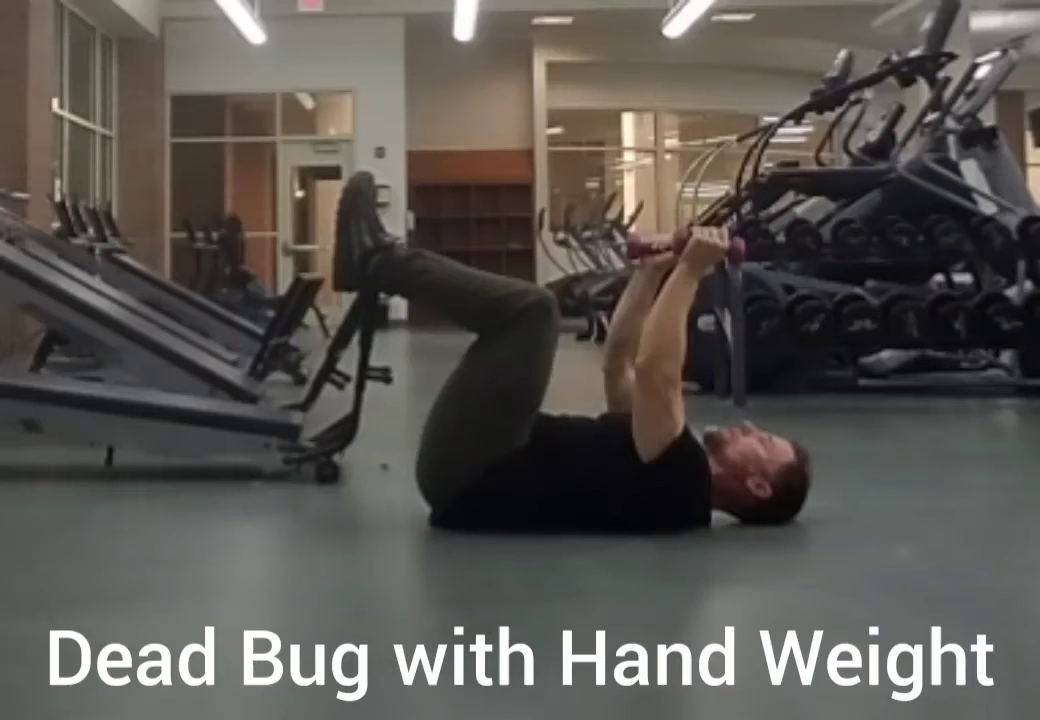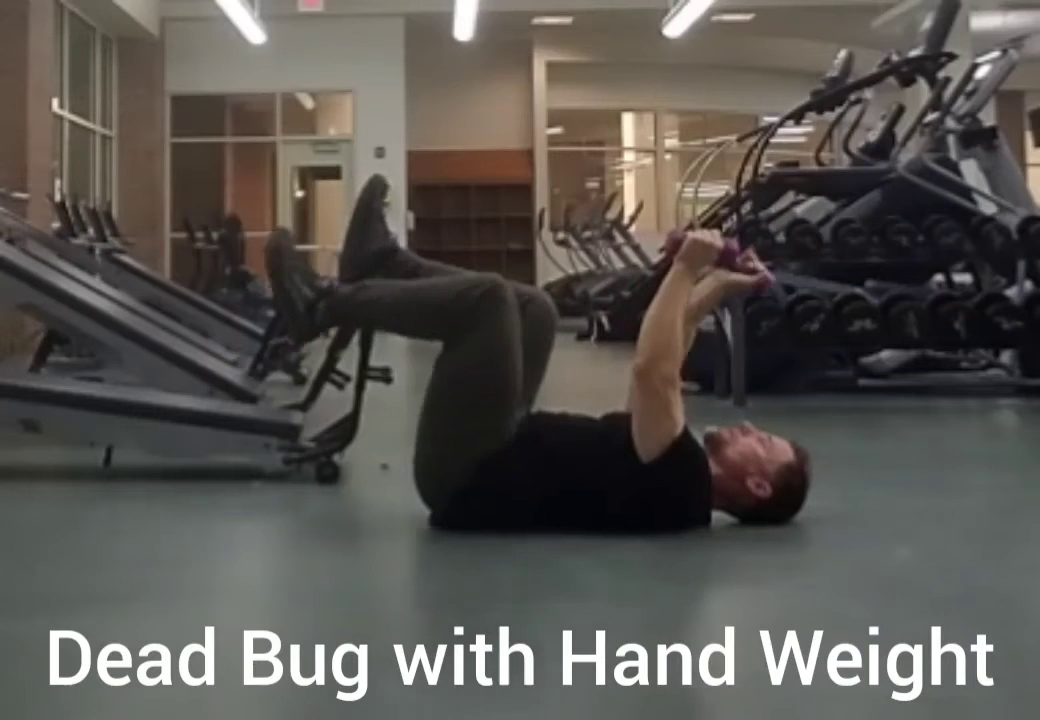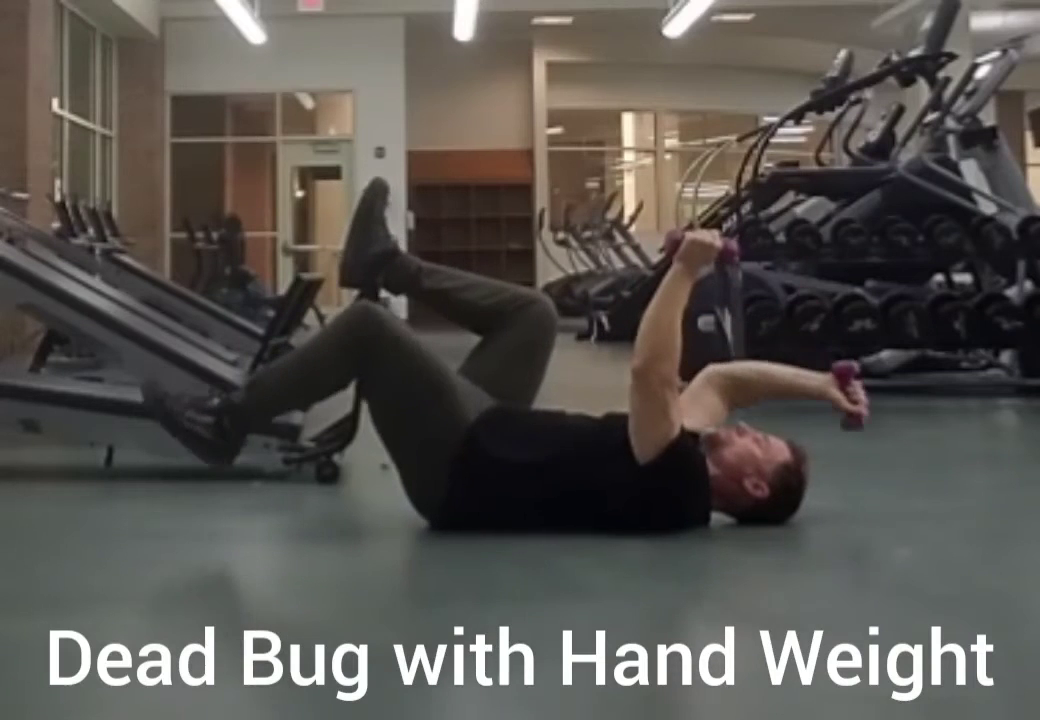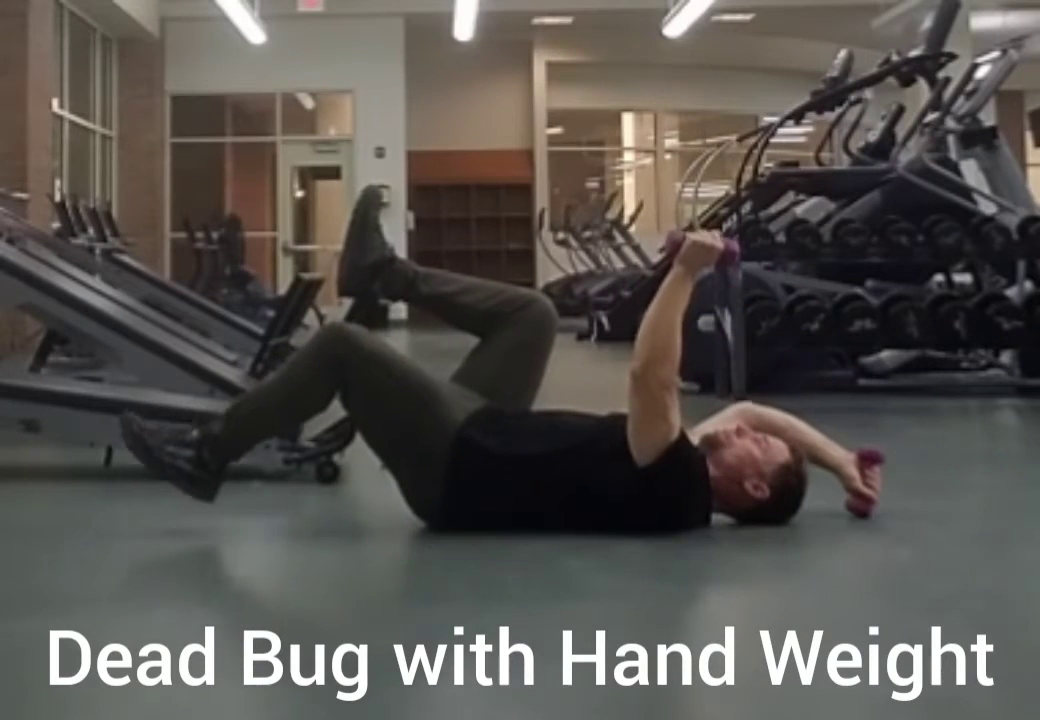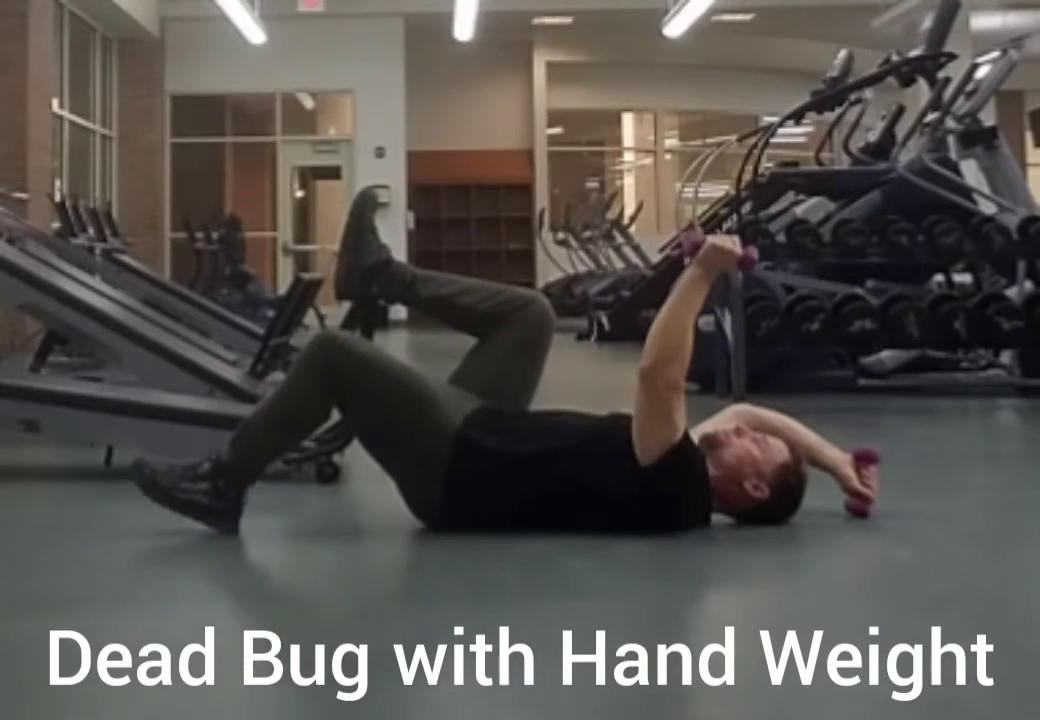
dt=0.5s
person 1, frame 1
left shoulder: (682, 482)
right shoulder: (675, 460)
left elbow: (656, 374)
right elbow: (620, 361)
left wrist: (690, 273)
right wrist: (649, 274)
left hip: (467, 481)
right hip: (479, 476)
left knee: (531, 309)
right knee: (526, 314)
left ankle: (374, 262)
right ankle: (383, 259)
person 1, frame 2
left shoulder: (679, 482)
right shoulder: (684, 465)
left elbow: (651, 373)
right elbow: (662, 366)
left wrist: (684, 269)
right wrist: (717, 286)
left hip: (469, 478)
right hip: (498, 457)
left knee: (488, 297)
right knee: (531, 308)
left ankle: (323, 307)
right ankle: (382, 256)
person 1, frame 3
left shoulder: (677, 488)
right shoulder: (693, 462)
left elbow: (650, 375)
right elbow: (718, 378)
left wrist: (684, 270)
right wrist: (820, 383)
left hip: (462, 469)
right hip: (489, 442)
left knee: (367, 326)
right knee: (533, 312)
left ankle: (224, 424)
right ankle: (386, 265)
person 1, frame 4
left shoulder: (675, 488)
right shoulder: (695, 472)
left elbow: (648, 378)
right elbow: (750, 406)
left wrist: (684, 273)
right wrist: (842, 459)
left hip: (459, 467)
right hip: (486, 435)
left knee: (342, 344)
right knee: (532, 311)
left ankle: (207, 456)
right ankle: (387, 273)
person 1, frame 5
left shoulder: (675, 487)
right shoulder: (693, 472)
left elbow: (657, 376)
right elbow: (747, 410)
left wrist: (700, 275)
right wrist: (838, 462)
left hip: (458, 468)
right hip: (483, 438)
left knee: (333, 353)
right knee: (530, 312)
left ankle: (222, 487)
right ankle: (382, 277)
